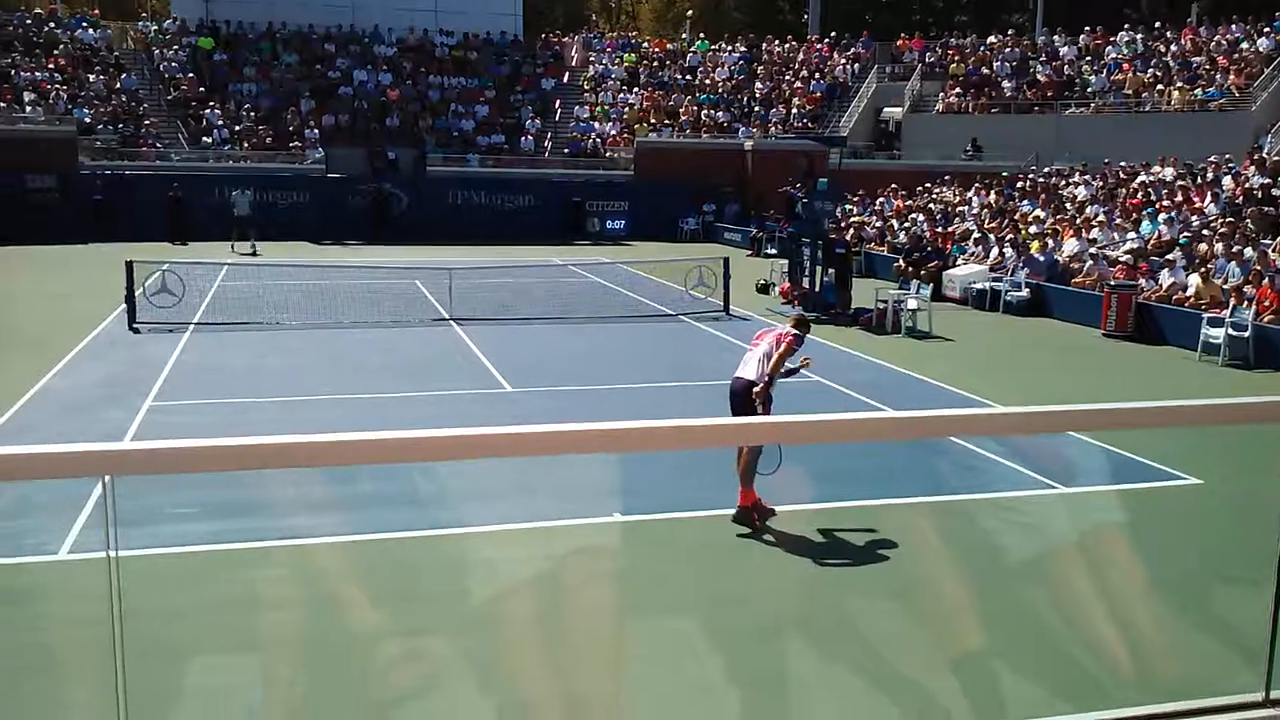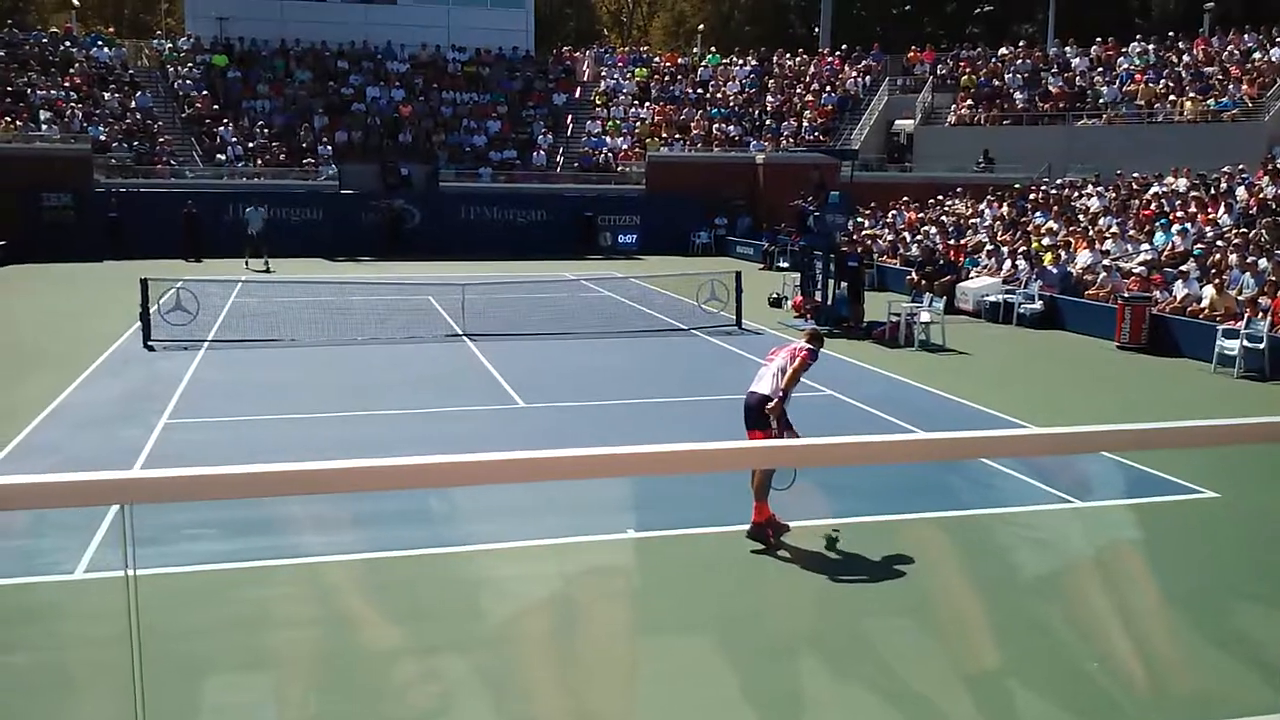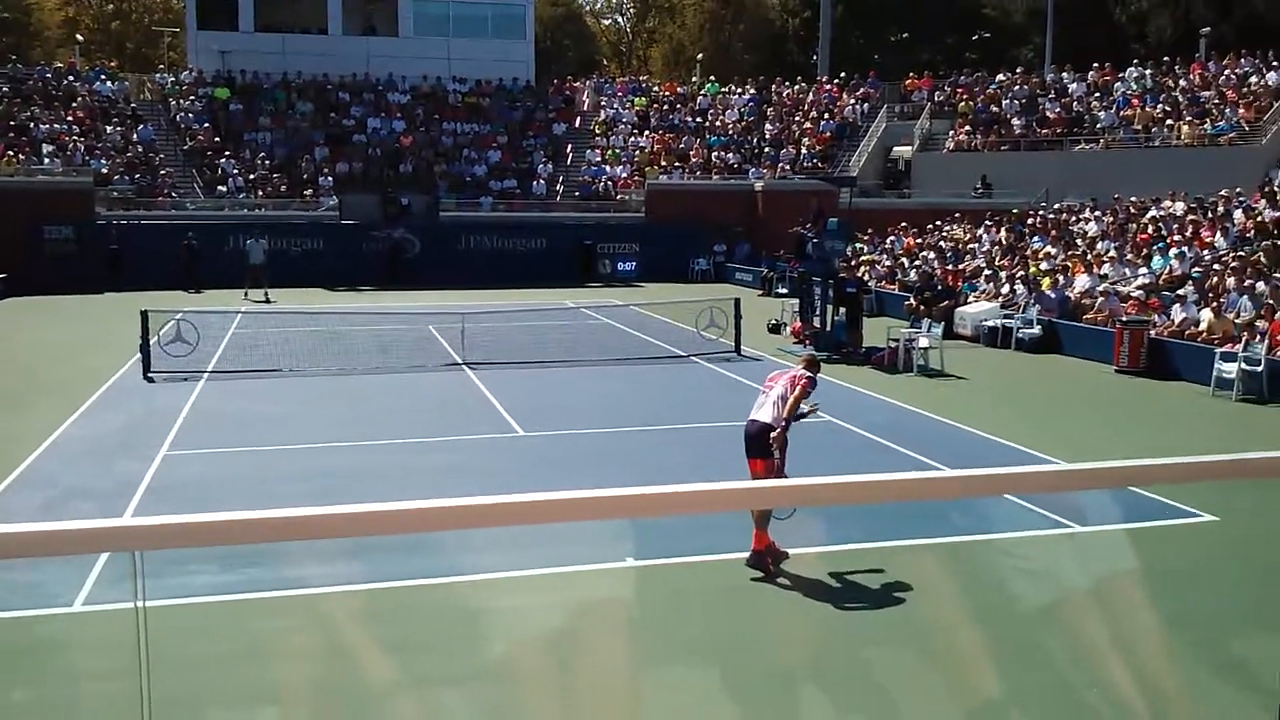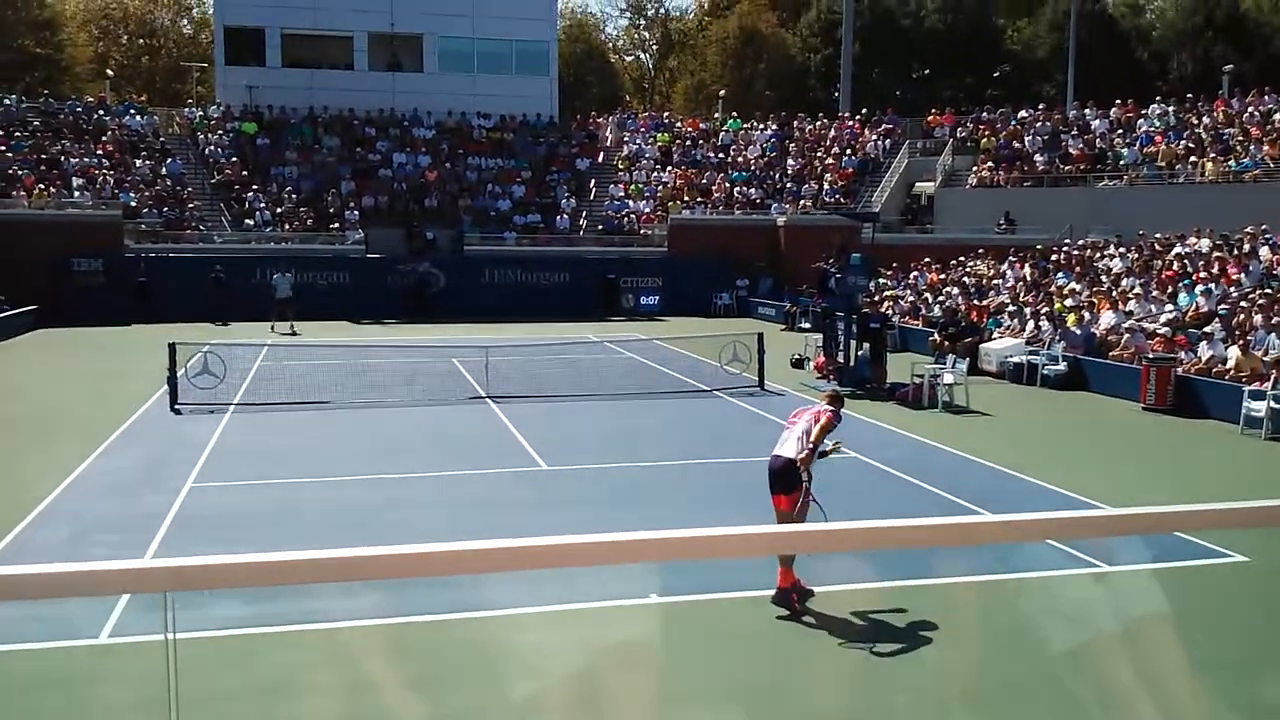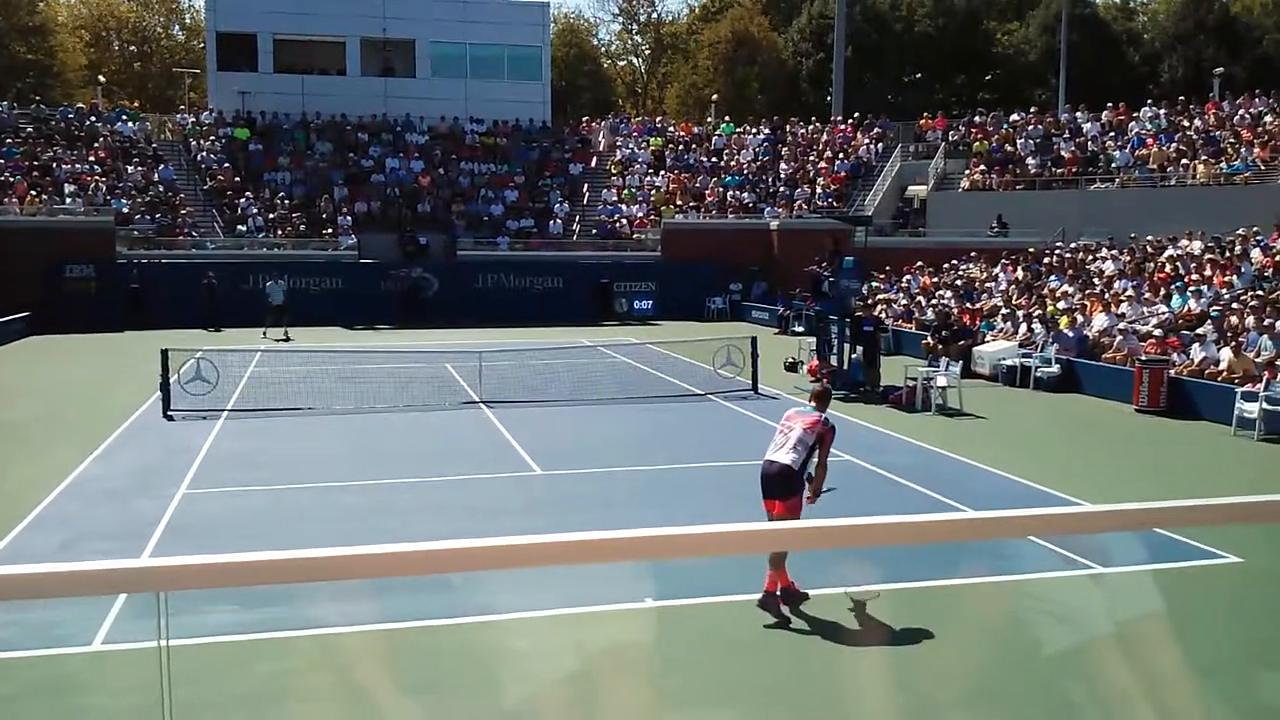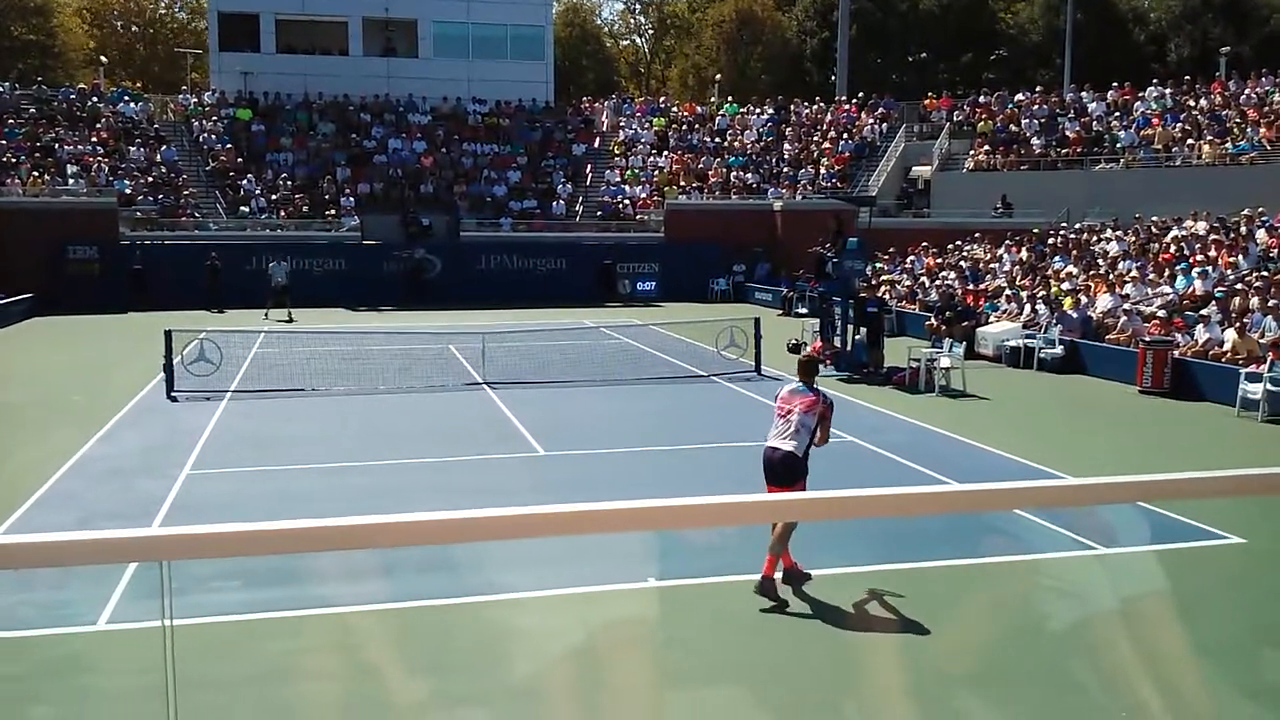
dt=0.7s
person 1, frame 1
left shoulder: (765, 332)
right shoulder: (794, 335)
right elbow: (779, 357)
left wrist: (796, 369)
right wrist: (765, 385)
left hip: (738, 383)
right hip: (753, 388)
left knee: (745, 446)
right knee: (753, 448)
left ankle: (750, 501)
right ankle: (744, 507)
person 1, frame 2
left shoulder: (781, 349)
right shoulder: (809, 350)
right elbow: (794, 371)
left wrist: (788, 427)
right wrist: (779, 400)
left hip: (752, 398)
right hip: (767, 403)
left ankle: (764, 516)
right ankle: (758, 523)
person 1, frame 3
left shoulder: (776, 375)
right shoulder: (808, 377)
right elbow: (794, 399)
left wrist: (802, 414)
right wrist: (783, 429)
left hip: (752, 427)
right hip: (769, 431)
left ankle: (765, 545)
right ankle: (758, 551)
person 1, frame 4
left shoulder: (801, 411)
right shoulder: (832, 412)
right elbow: (821, 427)
left wrist: (822, 452)
right wrist: (810, 452)
left hip: (775, 462)
right hip: (792, 467)
left ankle: (790, 582)
right ankle: (783, 589)
person 1, frame 5
left shoulder: (791, 413)
right shoulder: (826, 425)
right elbow: (821, 464)
left wrist: (806, 480)
right wrist: (816, 490)
left hip: (768, 467)
right hip: (787, 473)
left ankle: (785, 587)
right ankle: (769, 593)
person 1, frame 6
left shoulder: (784, 391)
right shoulder: (823, 401)
right elbow: (823, 438)
right wrist: (815, 441)
left hip: (770, 452)
right hip: (791, 458)
right knee: (788, 519)
left ankle: (789, 568)
right ankle: (767, 578)
